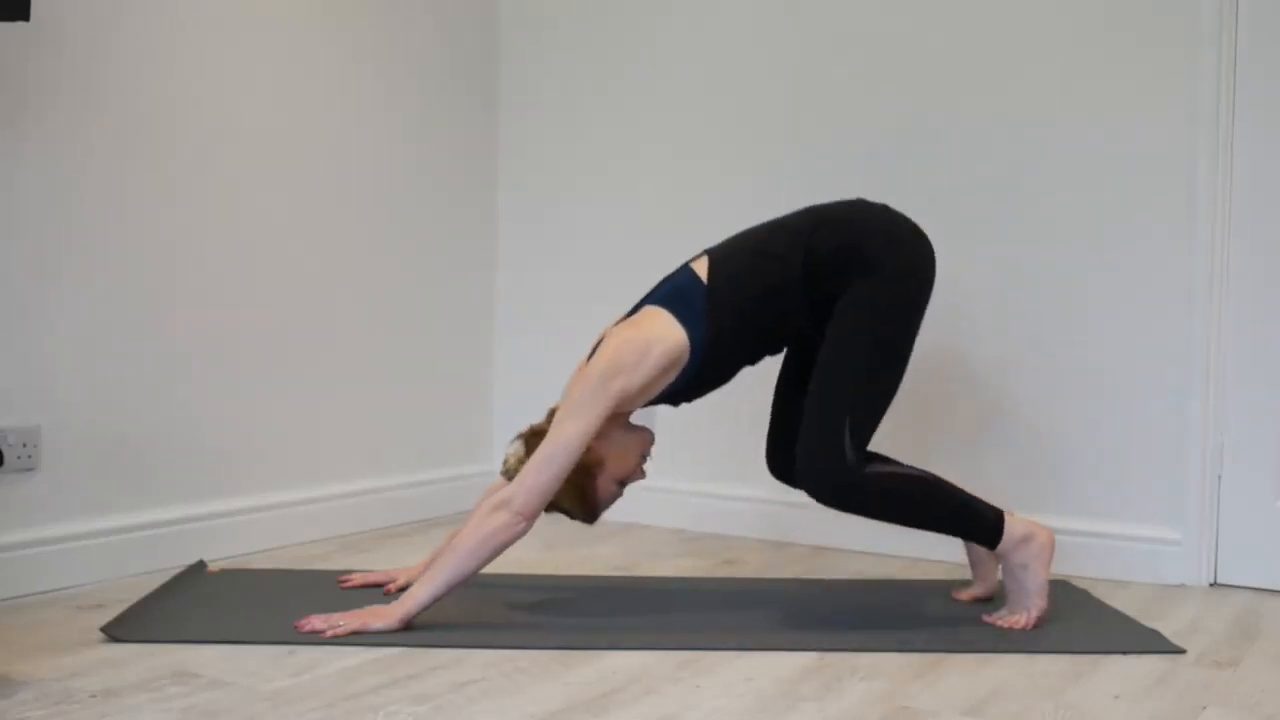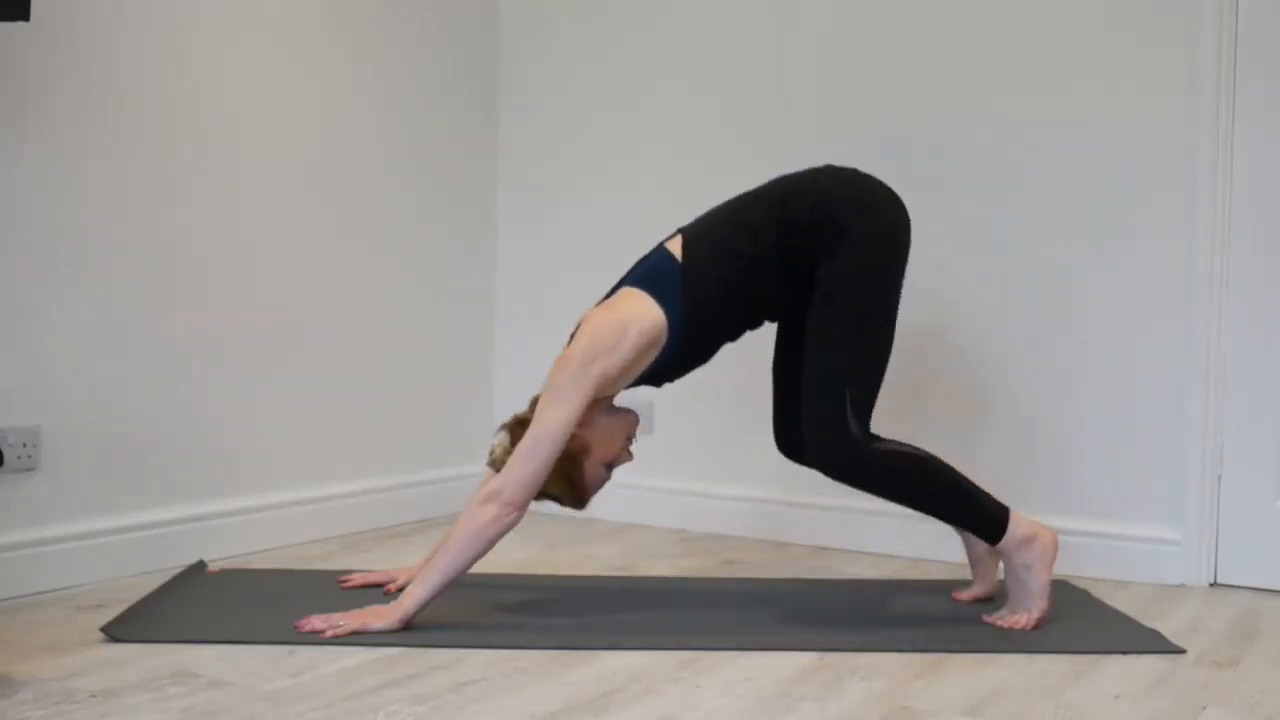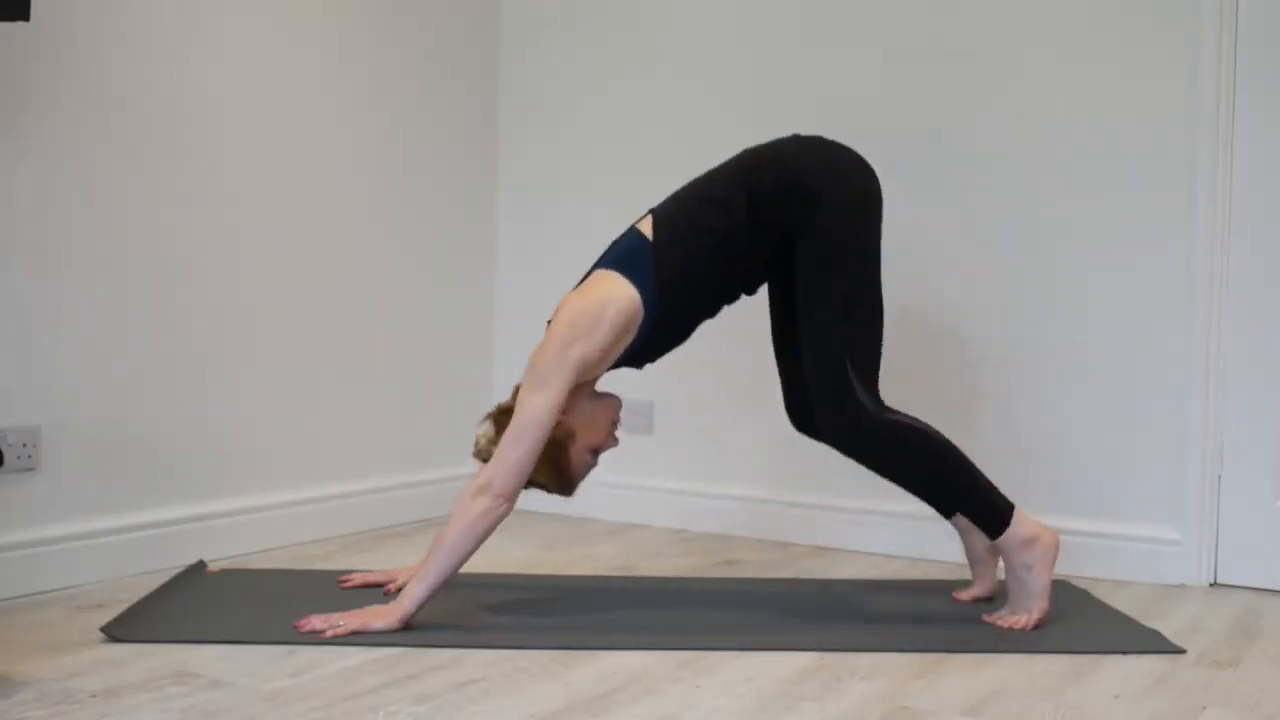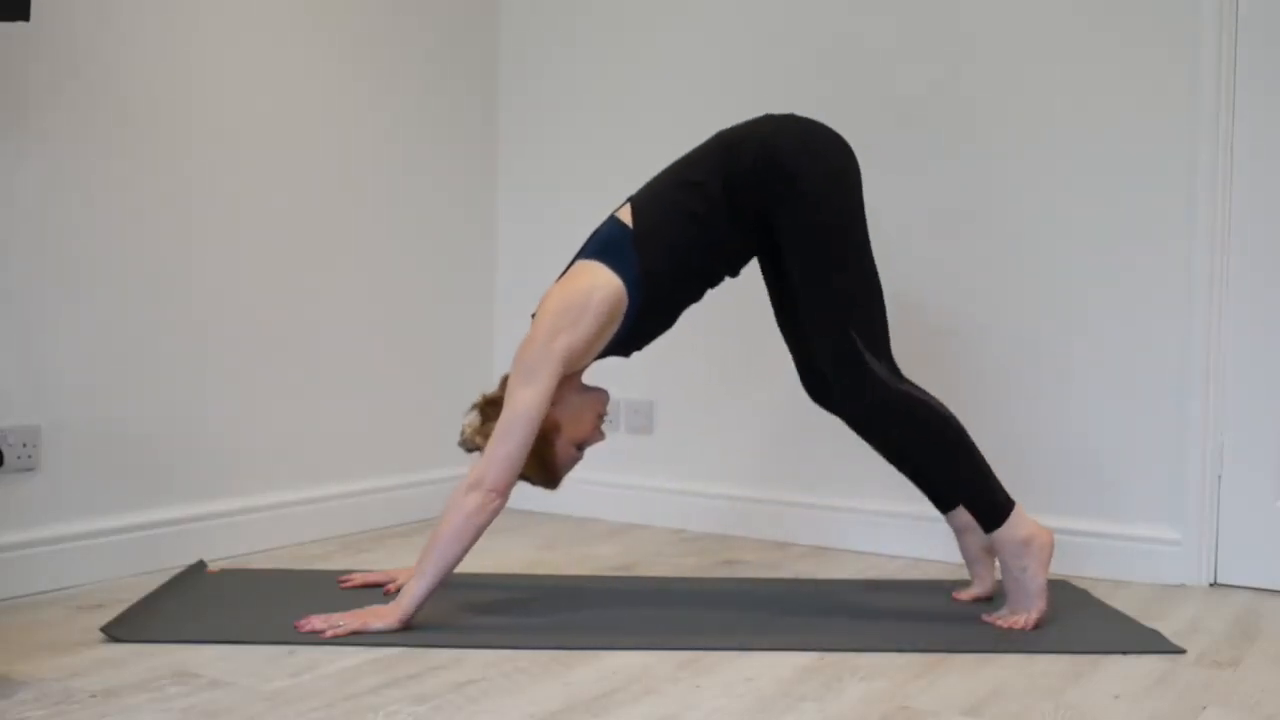
dt=0.3s
person 1, frame 1
left shoulder: (612, 379)
right shoulder: (606, 378)
left elbow: (514, 508)
right elbow: (514, 489)
left wrist: (403, 608)
right wrist: (423, 570)
left hip: (872, 256)
right hip: (833, 272)
left knee: (829, 470)
right knee: (792, 461)
left ankle: (1015, 538)
right ankle: (982, 529)
person 1, frame 2
left shoulder: (591, 366)
right shoulder: (592, 363)
left elbow: (502, 499)
right elbow: (504, 484)
left wrist: (401, 610)
right wrist: (419, 571)
left hip: (845, 223)
right hip: (813, 238)
left knee: (834, 442)
right knee: (800, 439)
left ankle: (1016, 538)
right ankle: (977, 527)
person 1, frame 3
left shoulder: (568, 353)
right shoulder: (570, 352)
left elbow: (494, 491)
right elbow: (494, 480)
left wrist: (403, 606)
right wrist: (424, 570)
left hip: (813, 189)
right hip: (787, 209)
left knee: (845, 408)
right knee: (813, 410)
left ankle: (1017, 534)
right ankle: (977, 527)
person 1, frame 4
left shoulder: (557, 344)
right shoulder: (558, 345)
left elbow: (487, 486)
right elbow: (487, 481)
left wrist: (402, 607)
right wrist: (421, 570)
left hip: (788, 168)
right hip: (768, 187)
left knee: (856, 378)
right knee: (827, 382)
left ankle: (1011, 531)
right ankle: (973, 525)
